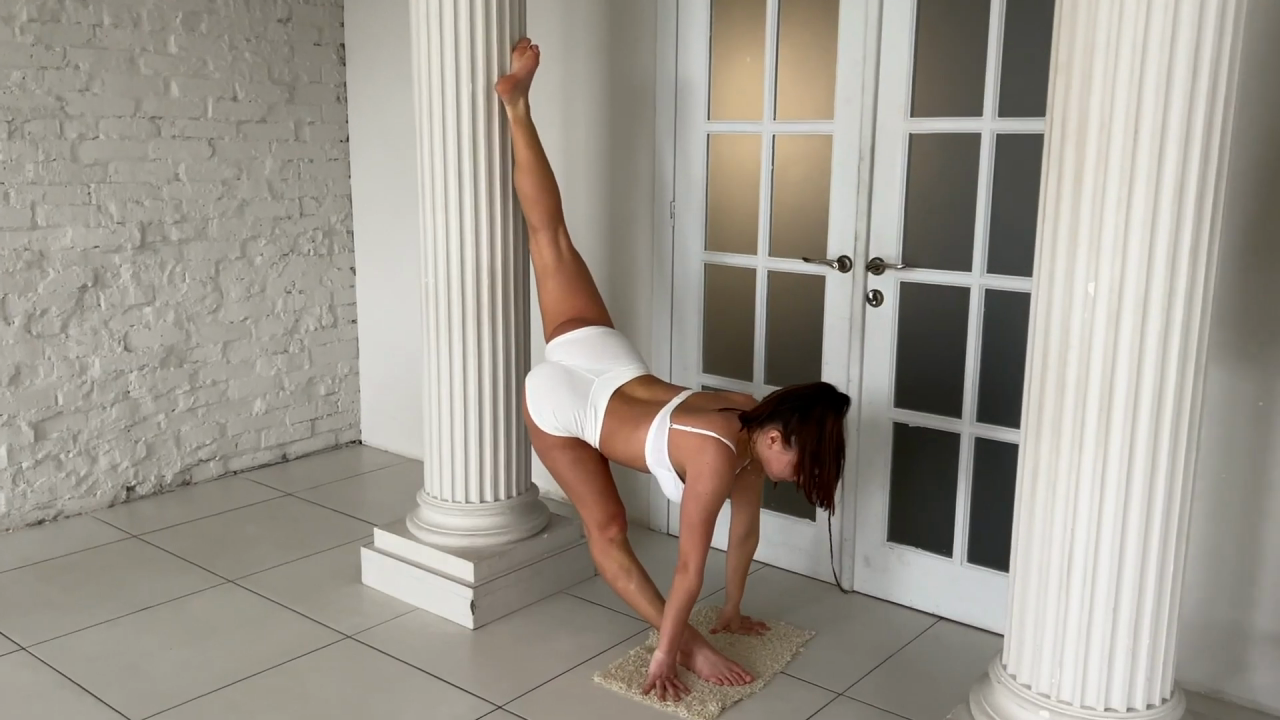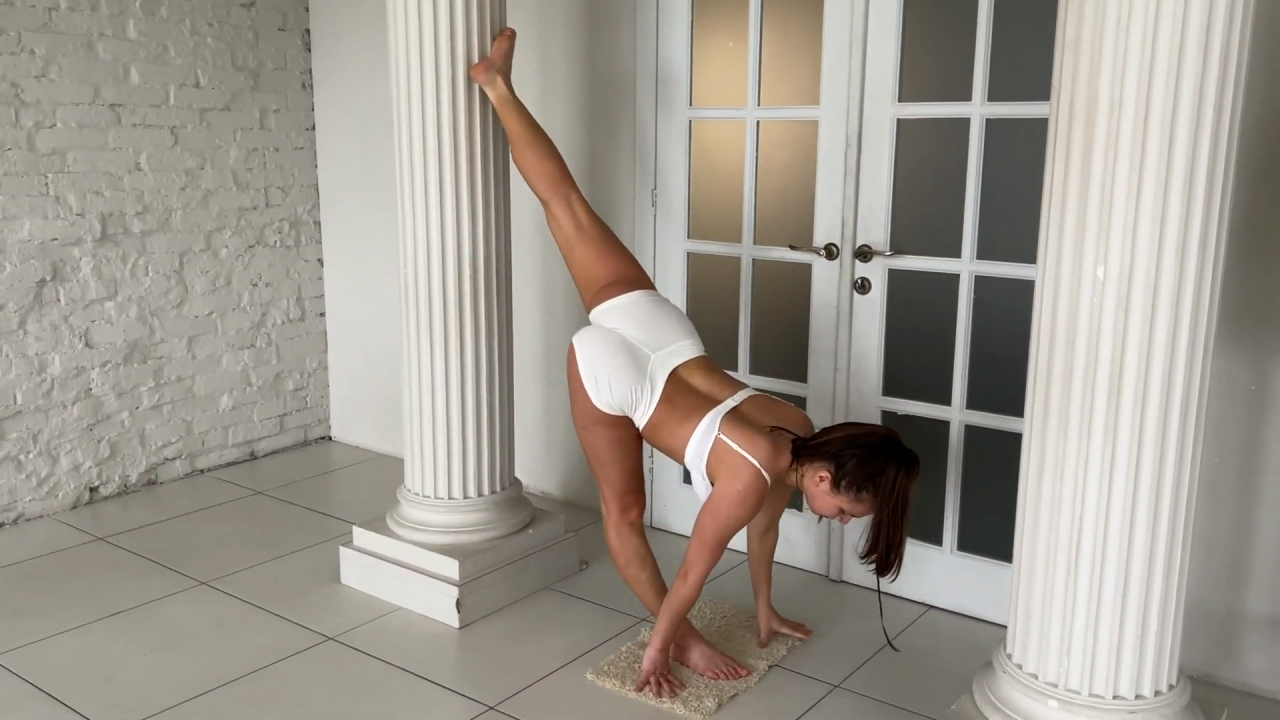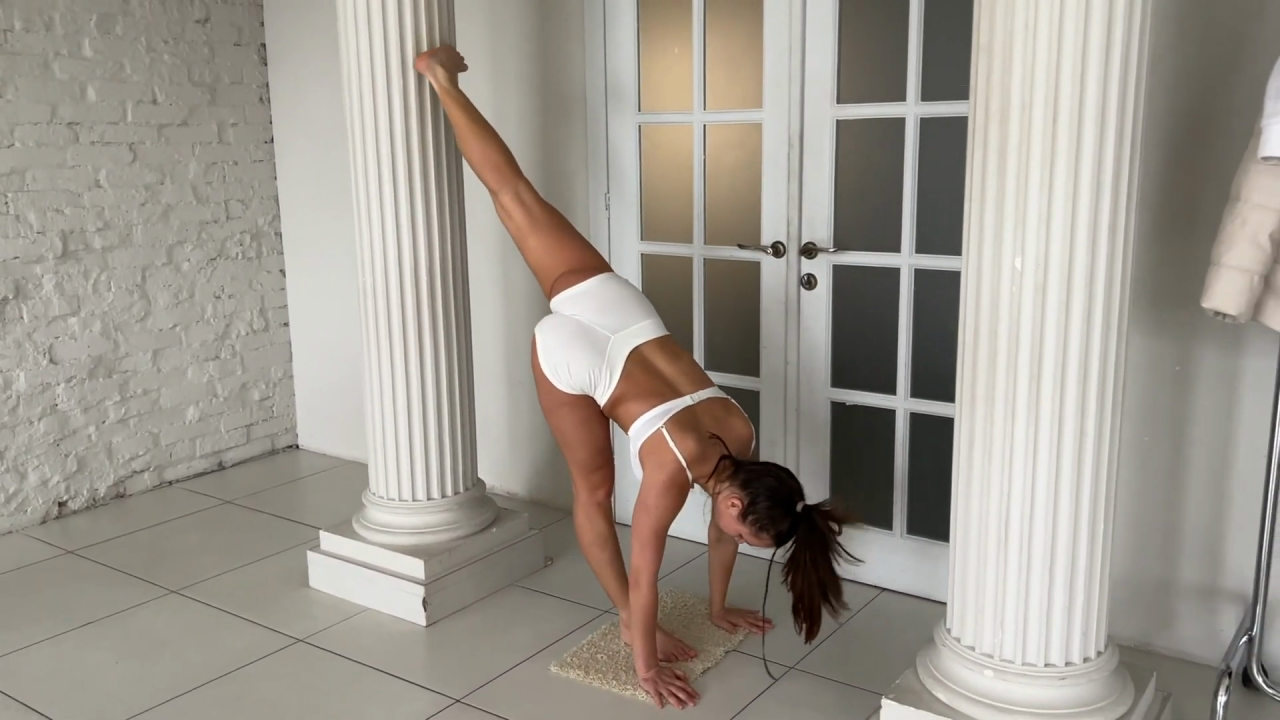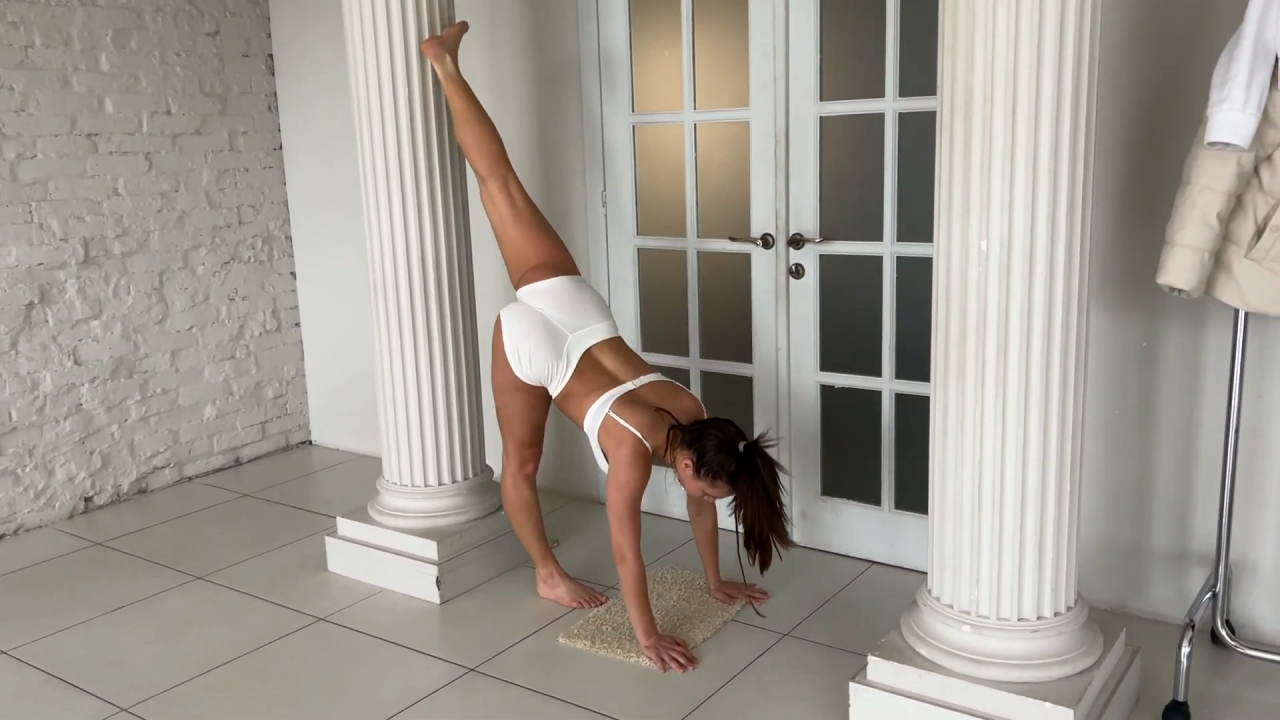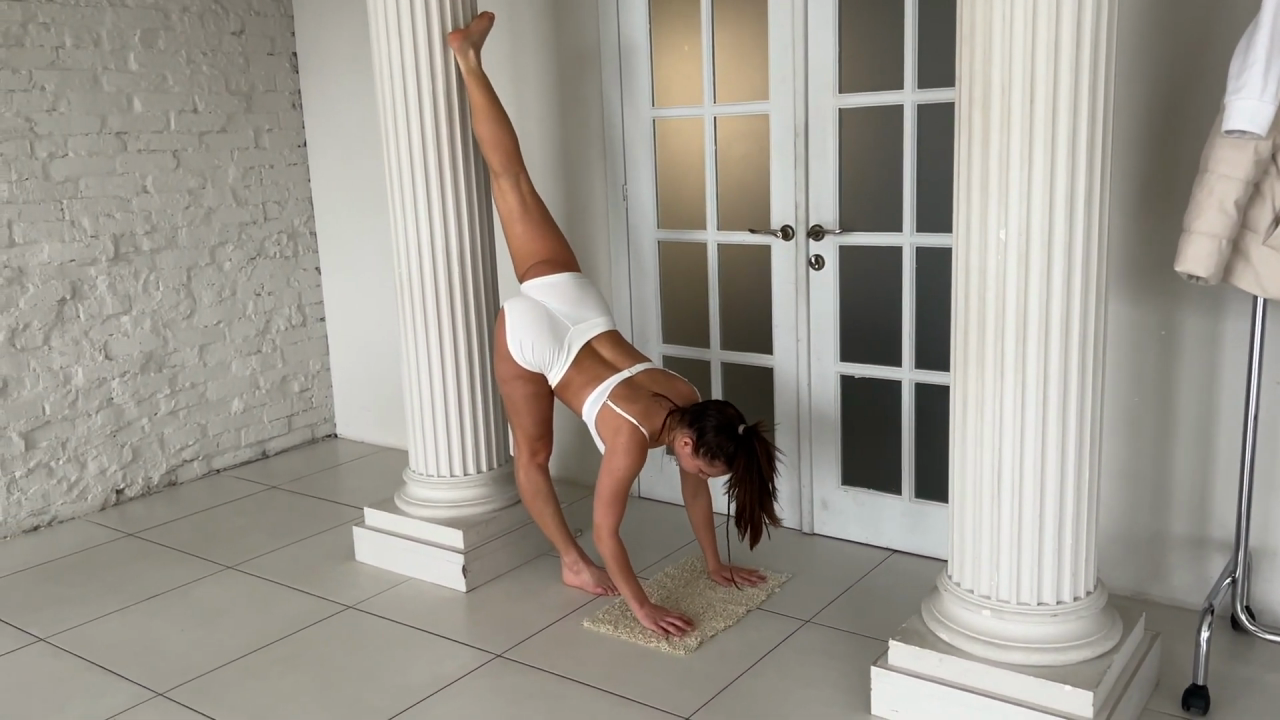
dt=1s
person 1, frame 1
left shoulder: (752, 426)
right shoulder: (717, 456)
left elbow: (746, 528)
right elbow: (689, 567)
left wrist: (732, 612)
right wrist: (672, 648)
left hip: (601, 360)
right hip: (557, 398)
right knee: (607, 530)
left ankle: (518, 104)
person 1, frame 2
left shoulder: (799, 435)
right shoulder: (750, 478)
left elbow: (765, 523)
right elbow: (692, 575)
left wrist: (765, 610)
right wrist: (663, 647)
left hip: (649, 324)
right hip: (611, 366)
right knee: (624, 514)
left ankle: (498, 85)
person 1, frame 3
left shoulder: (739, 443)
right shoulder: (672, 474)
left elbow: (721, 533)
right elbow: (644, 579)
left wrist: (721, 606)
right wrist: (649, 668)
left hip: (613, 306)
right hip: (573, 348)
left knee: (518, 195)
person 1, frame 4
left shoulder: (694, 424)
right shoulder: (635, 450)
left elbow: (700, 510)
right elbow: (626, 553)
left wrist: (716, 582)
right wrist: (648, 638)
left hip: (569, 304)
right hip: (533, 340)
left knee: (502, 184)
right knee: (521, 463)
left ankle: (448, 65)
person 1, frame 5
left shoulder: (690, 408)
right shoulder: (633, 436)
left elbow: (694, 491)
right elbow: (606, 530)
left wrist: (716, 564)
right wrist: (643, 607)
left hip: (567, 297)
right hip: (531, 330)
left knee: (513, 179)
right knee: (533, 454)
left ankle: (470, 57)
